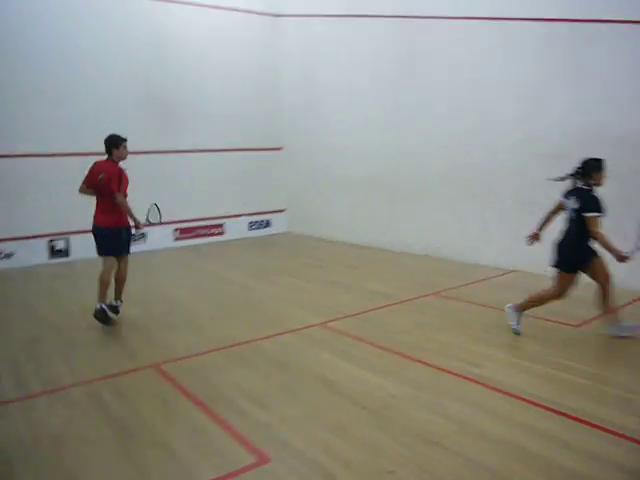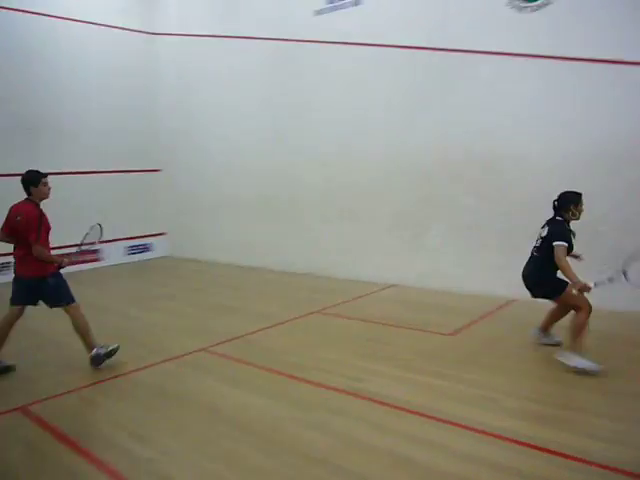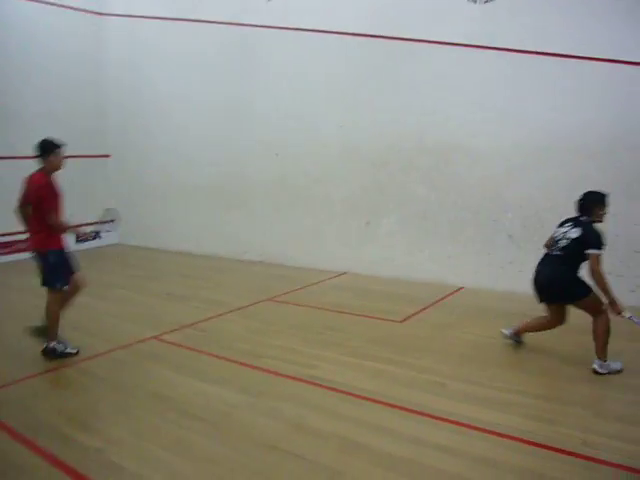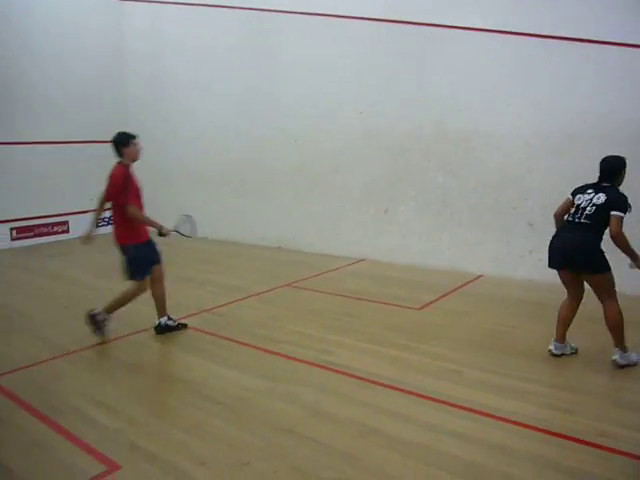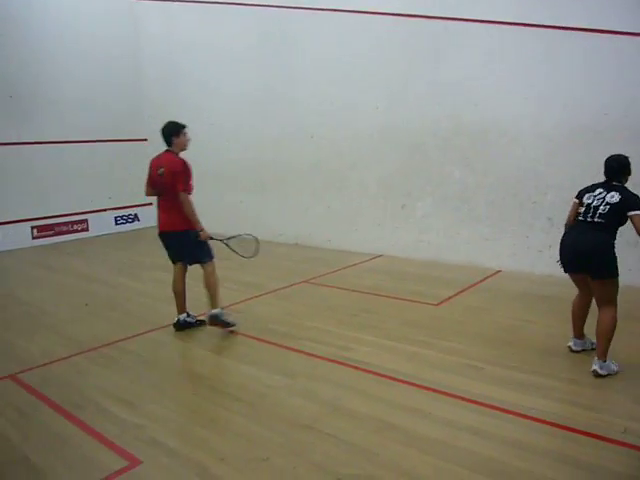
dt=0.3s
person 1, frame 1
left shoulder: (96, 166)
right shoulder: (118, 172)
left elbow: (83, 189)
right elbow: (119, 199)
right wrist: (135, 219)
left hip: (99, 223)
right hip: (117, 224)
left knee: (108, 264)
right knee: (122, 262)
left ankle: (101, 306)
right ankle: (116, 303)
person 1, frame 2
right shoulder: (36, 214)
right elbow: (38, 250)
right wrist: (59, 261)
left hip: (23, 272)
right hip: (42, 271)
right knee: (73, 308)
right ankle: (95, 351)
person 1, frame 3
left shoulder: (34, 179)
right shoulder: (46, 183)
left elbow: (22, 208)
right elbow: (53, 220)
left wrist: (33, 230)
right wrist: (76, 230)
left hip: (43, 242)
right hip: (50, 245)
left knee: (76, 283)
right knee: (56, 293)
left ankle: (47, 328)
right ankle: (52, 344)
person 1, frame 4
left shoulder: (117, 173)
right shoulder: (124, 175)
left elbow: (102, 203)
right elbow: (133, 211)
left wrist: (92, 228)
right wrist: (159, 226)
left hip: (136, 236)
right hip: (133, 237)
left knee: (156, 273)
right knee: (140, 285)
left ankle: (164, 319)
right ankle: (100, 314)
person 1, frame 5
left shoulder: (155, 162)
right shoulder: (180, 164)
left elbow: (149, 191)
right elbow: (184, 200)
right wrist: (200, 228)
left hip: (165, 227)
right hip: (183, 226)
left knee: (179, 268)
right knee: (208, 265)
left ankle: (182, 317)
right ankle: (216, 312)
person 2, frame 1
left shoulder: (574, 192)
right shoulder: (591, 200)
left elbow: (552, 212)
right elbow: (595, 231)
left wrist: (538, 230)
right wrist: (615, 252)
left hip: (580, 248)
right hip: (573, 250)
left knee: (605, 280)
right knee: (558, 292)
left ankle: (614, 325)
right ankle: (516, 309)
person 2, frame 2
left shoulder: (553, 223)
right shoulder: (561, 230)
right elbow: (560, 260)
left wrist: (568, 252)
right wrist: (577, 282)
left hip: (532, 272)
right hip: (540, 277)
left knee: (566, 304)
right knee: (584, 307)
left ankle: (542, 333)
right ankle: (571, 354)
person 2, frame 3
left shoulder: (567, 223)
right shoulder: (593, 235)
left elbow: (548, 245)
right elbow: (595, 270)
right wrist: (611, 299)
left hip: (542, 275)
right hip: (563, 279)
left knee: (556, 318)
right knee: (600, 312)
left ankle: (514, 332)
right ankle: (602, 362)
person 2, frame 4
left shoulder: (583, 189)
right shoulder: (618, 198)
left elbow: (558, 214)
right elbow: (615, 234)
left hip: (559, 243)
right hip: (585, 248)
left knee: (574, 296)
right knee: (609, 299)
left ankle: (559, 343)
right ankle: (622, 352)
person 2, frame 5
left shoulder: (588, 190)
left elbow: (569, 221)
left hip: (570, 243)
right hip: (598, 248)
left knee: (584, 292)
right knee: (607, 305)
left ankle: (578, 340)
right ankle: (601, 362)
